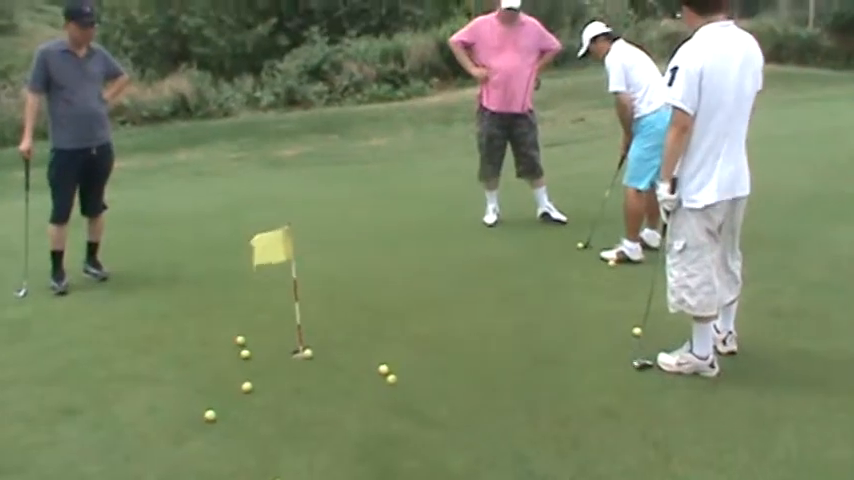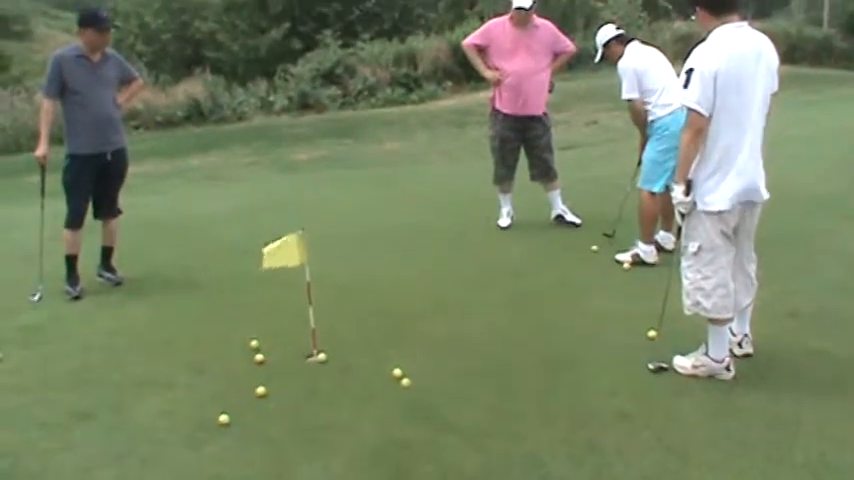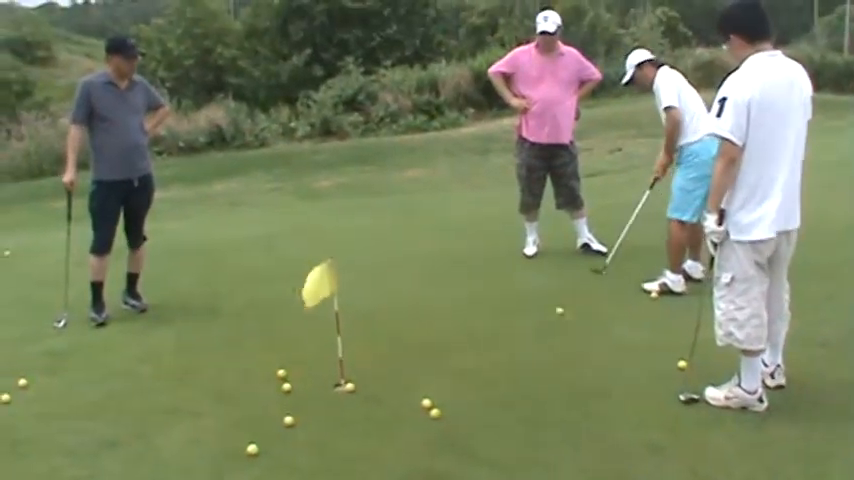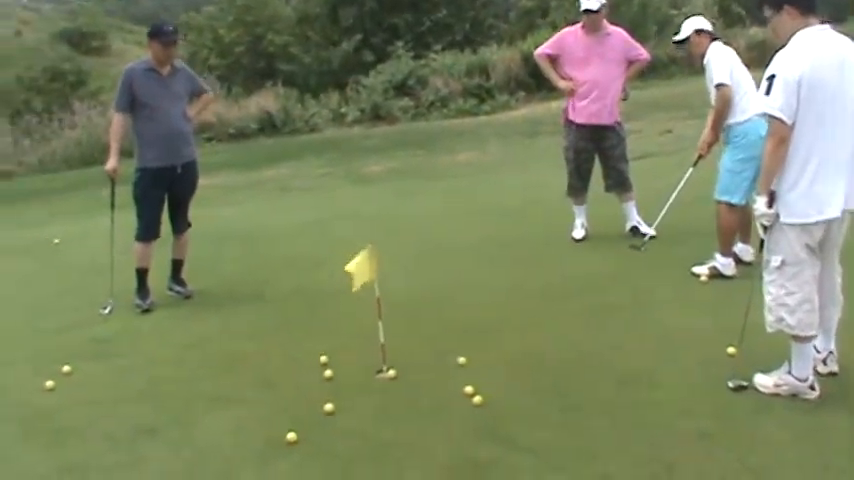
dt=0.7s
person 1, frame 1
left shoulder: (692, 53)
right shoulder: (751, 46)
left elbow: (681, 126)
left wrist: (665, 180)
left hip: (699, 183)
right hip: (736, 177)
left knee: (696, 268)
right knee: (727, 258)
left ankle: (702, 354)
right ankle: (725, 331)
person 1, frame 2
left shoulder: (707, 55)
right shoulder: (765, 47)
left elbow: (696, 127)
right elbow: (763, 108)
left wrist: (680, 182)
left hip: (715, 184)
right hip: (751, 178)
left knee: (711, 269)
right knee: (742, 260)
left ankle: (717, 356)
right ankle: (740, 334)
person 1, frame 3
left shoulder: (740, 84)
right shoulder: (799, 75)
left elbow: (729, 157)
right elbow: (796, 137)
left wrist: (712, 212)
left hip: (749, 213)
right hip: (786, 208)
left knee: (743, 299)
right knee: (775, 290)
left ankle: (749, 388)
right ankle: (772, 365)
person 1, frame 4
left shoulder: (790, 60)
left elbow: (779, 136)
left wrist: (762, 194)
left hip: (800, 196)
left knee: (793, 285)
left ankle: (800, 376)
person 2, frame 1
left shoulder: (99, 54)
right shoulder: (47, 54)
left elbow: (122, 77)
right elbow: (34, 95)
left wrist: (107, 96)
right wrist: (27, 137)
left hip: (100, 144)
right hip: (66, 147)
left knee: (96, 207)
right knee: (61, 212)
left ankle: (92, 260)
right ankle: (57, 271)
person 2, frame 2
left shoulder: (113, 59)
right shoulder: (61, 60)
left elbow: (136, 81)
right elbow: (49, 101)
left wrist: (121, 101)
right wrist: (43, 142)
left hip: (114, 149)
right hip: (81, 152)
left knee: (109, 211)
right knee: (75, 216)
left ankle: (106, 265)
right ankle: (72, 276)
person 2, frame 3
left shoulder: (141, 86)
right shoulder: (90, 86)
left elbow: (163, 108)
right elbow: (77, 127)
left wrist: (148, 127)
right wrist: (71, 168)
left hip: (141, 175)
right hip: (107, 178)
left knee: (137, 238)
right knee: (101, 242)
left ankle: (131, 291)
right ankle: (97, 302)
person 2, frame 4
left shoulder: (183, 72)
right shoulder: (133, 74)
left elbow: (207, 94)
right elbow: (120, 115)
left wrist: (192, 112)
right wrist: (113, 156)
left hip: (185, 163)
right hip: (151, 166)
left knee: (181, 225)
right knee: (146, 231)
left ankle: (176, 278)
right ankle: (142, 289)
person 3, frame 1
left shoulder: (613, 57)
right shoulder: (629, 50)
left elbow: (623, 102)
left wrist: (627, 136)
right wrist: (631, 135)
left hip: (652, 121)
right hip: (665, 116)
left knee: (634, 186)
right knee: (652, 181)
left ankle: (631, 246)
right ankle: (651, 234)
person 3, frame 2
left shoulder: (627, 62)
right shoulder: (648, 51)
left elbow: (636, 107)
left wrist: (644, 137)
right wrist: (648, 135)
left hip: (667, 124)
right hip: (681, 118)
left knee: (649, 188)
right knee: (666, 183)
left ankle: (646, 249)
right ankle: (666, 237)
person 3, frame 3
left shoulder: (664, 79)
right shoulder: (670, 79)
left elbow: (674, 117)
left wrist: (667, 155)
right wrist: (663, 157)
left hip: (697, 152)
right hip: (705, 149)
left knee: (678, 217)
right knee: (691, 214)
left ankle: (673, 278)
right ankle: (693, 266)
person 3, frame 4
left shoulder: (716, 53)
right shoulder: (718, 56)
left elbow: (725, 95)
right elbow: (718, 104)
left wrist: (713, 133)
right wrist: (706, 135)
left hip: (744, 131)
right hip: (751, 129)
left knee: (727, 199)
right knee: (740, 195)
left ankle: (724, 262)
right ankle: (744, 249)
person 4, frame 1
left shoulder: (533, 27)
right shoulder: (482, 25)
left elbow: (554, 47)
right elbow: (455, 41)
left wrist: (536, 68)
right wrist: (472, 69)
left hip: (522, 108)
right hip: (491, 108)
left knee: (532, 161)
right knee: (490, 162)
left ankle: (544, 207)
right ankle: (492, 207)
person 4, frame 2
left shoulder: (546, 29)
right shoulder: (495, 27)
left elbow: (569, 49)
right elbow: (468, 44)
left wrist: (549, 70)
right wrist: (486, 71)
left hip: (536, 109)
right hip: (504, 110)
left knee: (546, 164)
right knee: (503, 165)
left ankle: (558, 210)
right ankle: (506, 210)
person 4, frame 3
left shoulder: (572, 57)
right shoulder: (521, 55)
left elbow: (595, 77)
right elbow: (494, 72)
left wrist: (576, 97)
right wrist: (511, 99)
left hip: (562, 137)
right hip: (531, 137)
left knee: (571, 192)
right knee: (530, 193)
left ankle: (584, 237)
right ankle: (531, 238)
person 4, frame 4
left shoulder: (619, 37)
right shoulder: (567, 37)
left elbow: (642, 57)
right elbow: (540, 54)
left wrist: (623, 79)
right wrist: (558, 81)
left hip: (609, 120)
right hip: (578, 120)
left knee: (620, 175)
right knee: (577, 177)
left ankle: (633, 221)
right ankle: (580, 221)
